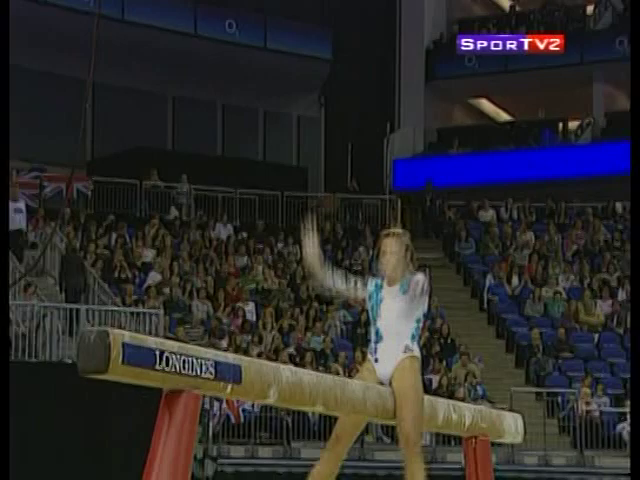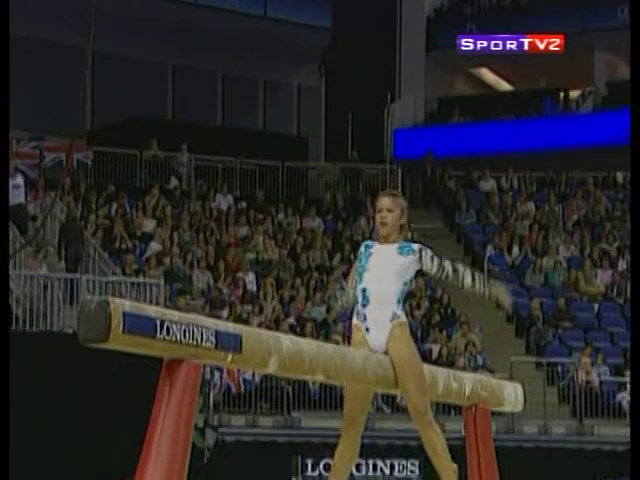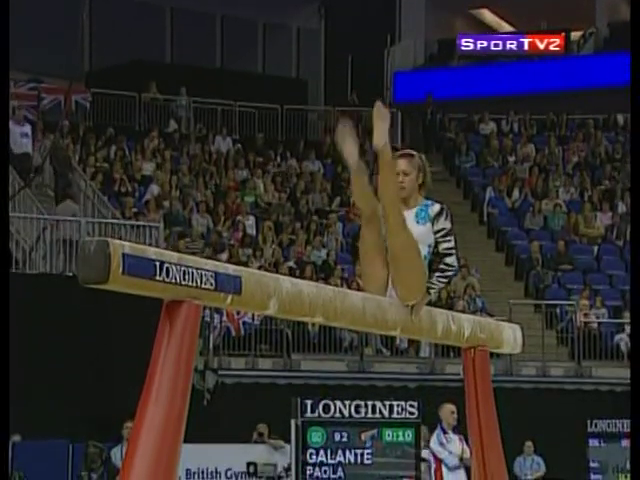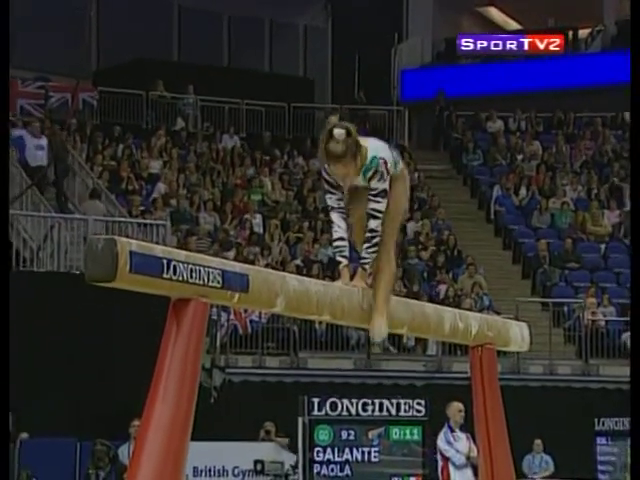
dt=1s
person 1, frame 1
left shoulder: (418, 283)
right shoulder: (372, 286)
left elbow: (416, 286)
right elbow: (340, 283)
left wrist: (397, 271)
right wrist: (315, 262)
left hip: (405, 361)
right hip: (373, 364)
left knee: (410, 442)
right knee: (339, 437)
person 1, frame 2
left shoulder: (414, 251)
right shoulder: (366, 247)
left hip: (394, 328)
right hip: (361, 331)
left knee: (422, 414)
right knee: (351, 420)
person 1, frame 3
left shoulder: (435, 211)
left elbow: (449, 261)
left wrist: (427, 293)
left hip: (410, 288)
right hip: (377, 287)
left knee: (392, 215)
right knee: (371, 214)
person 1, frame 4
left shoulder: (377, 161)
right shoulder: (331, 168)
left elbow: (376, 219)
right elbow: (337, 217)
left wrist: (362, 273)
right wrist: (344, 269)
left hip: (395, 181)
right hip: (361, 189)
left knee: (385, 244)
right knee: (357, 218)
left ankle: (380, 315)
right ankle: (378, 282)
